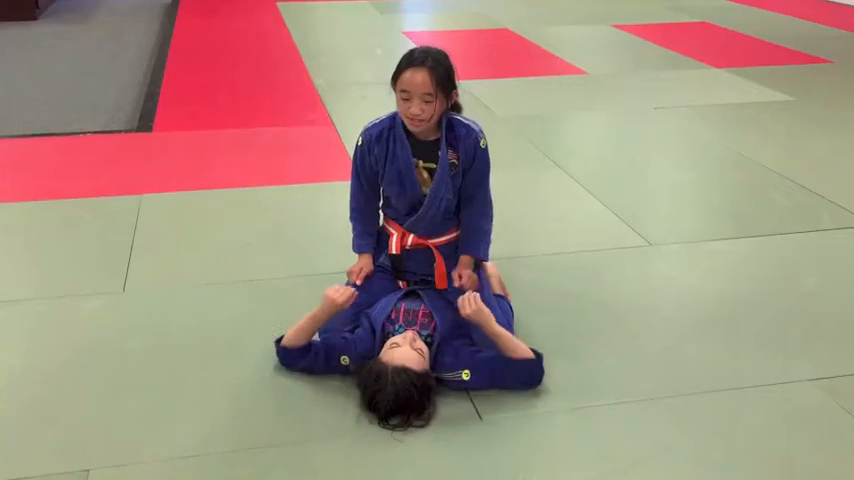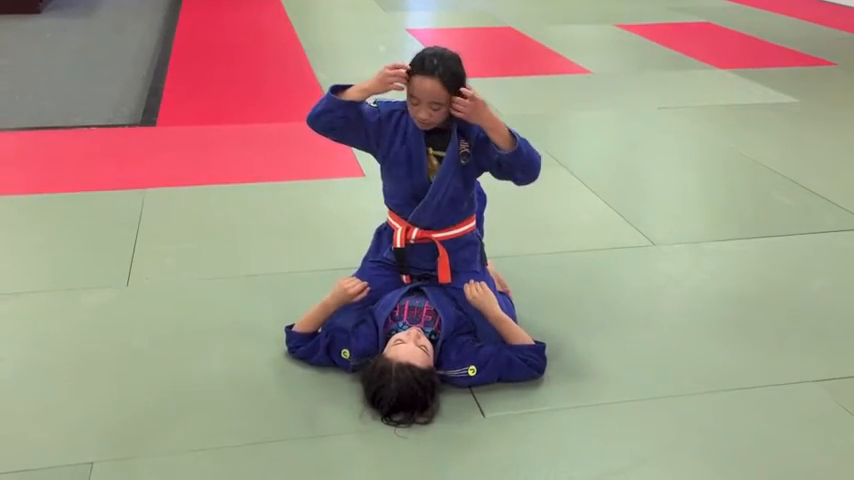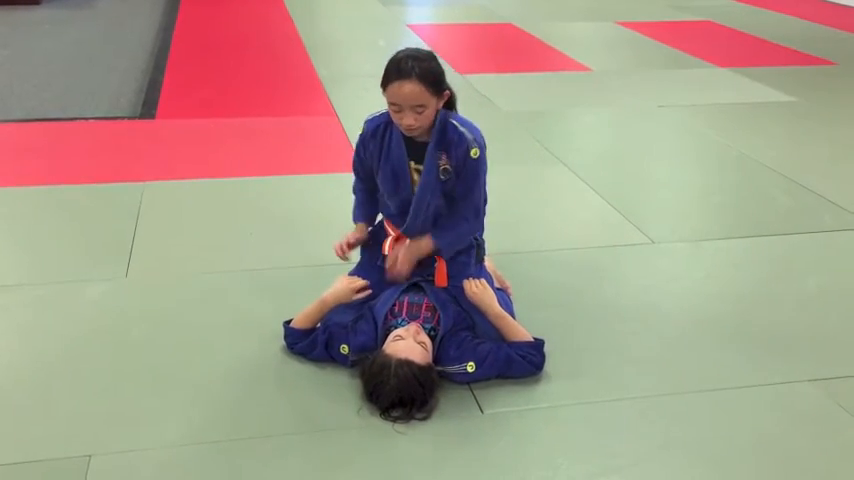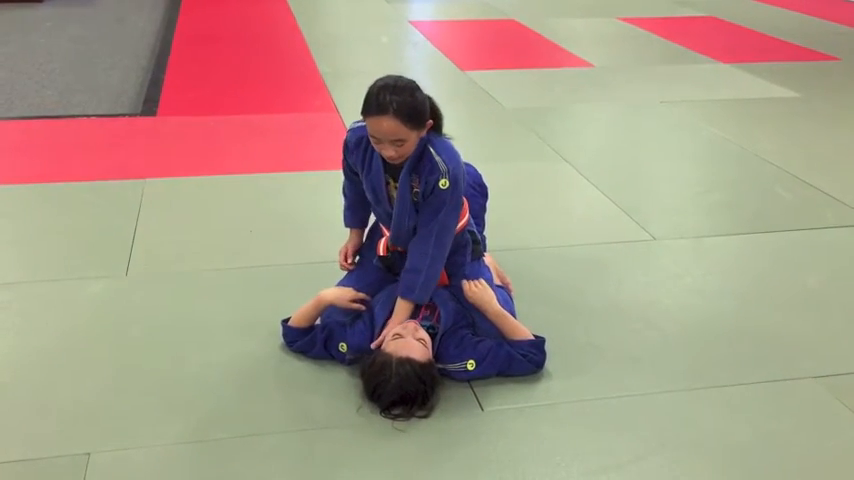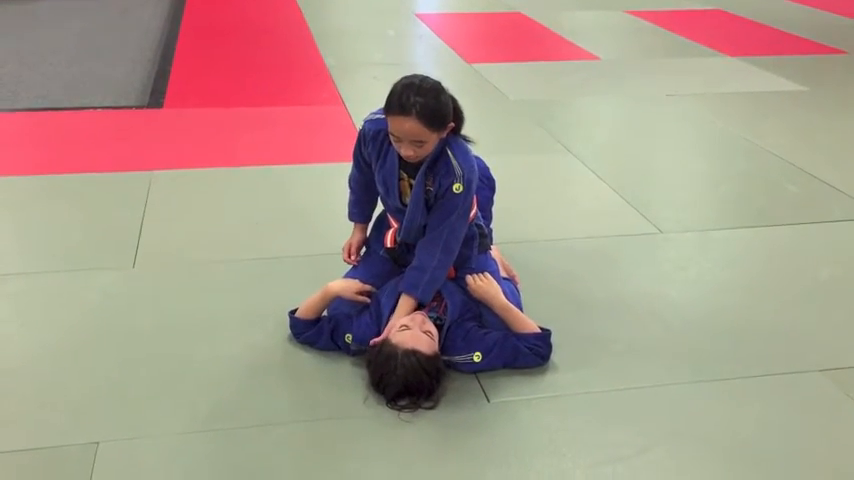
dt=1s
person 1, frame 1
left shoulder: (360, 352)
right shoulder: (452, 364)
left elbow: (291, 354)
right elbow: (531, 370)
left wrist: (321, 313)
right wrist: (488, 324)
right ankle: (489, 273)
person 1, frame 2
left shoulder: (361, 349)
right shoulder: (456, 363)
left elbow: (299, 341)
right elbow: (533, 360)
left wrist: (332, 301)
right wrist: (493, 311)
person 1, frame 3
left shoulder: (360, 344)
right shoulder: (455, 360)
left elbow: (297, 337)
right elbow: (532, 357)
left wrist: (330, 298)
right wrist: (492, 307)
person 1, frame 4
left shoulder: (359, 342)
right shoulder: (455, 357)
left elbow: (295, 334)
right elbow: (532, 355)
left wrist: (324, 298)
right wrist: (491, 306)
person 1, frame 5
left shoulder: (364, 334)
right shoulder: (460, 349)
left elbow: (303, 326)
right elbow: (538, 348)
left wrist: (331, 289)
right wrist: (497, 299)
person 2, frame 1
left shoulder: (468, 140)
right shoulder: (375, 139)
left elbow: (476, 206)
right elbow: (364, 201)
left wrist: (467, 261)
right wrist: (365, 253)
left hip: (451, 251)
right hip: (393, 250)
person 2, frame 2
left shoulder: (474, 132)
right shoulder: (387, 120)
left elbow: (527, 170)
right elbow: (320, 120)
left wrist: (489, 121)
right wrist: (369, 88)
left hip: (457, 250)
right hip: (397, 244)
person 2, frame 3
left shoulder: (465, 143)
right shoulder: (374, 132)
left elbow: (467, 218)
left wrist: (417, 250)
right wrist: (361, 228)
left hip: (451, 254)
right hip: (392, 244)
left ankle: (480, 268)
person 2, frame 4
left shoulder: (444, 168)
right shoulder: (357, 140)
left elbow: (430, 246)
left wrist: (400, 317)
right wrist: (356, 235)
left hip: (445, 247)
right hip: (390, 241)
right knee: (338, 314)
left ankle: (481, 261)
person 2, frame 5
left shoulder: (459, 170)
right shoulder: (374, 130)
left elbow: (438, 249)
left wrist: (402, 315)
right wrist: (360, 228)
left hip: (453, 242)
right hip: (396, 233)
right knee: (343, 310)
